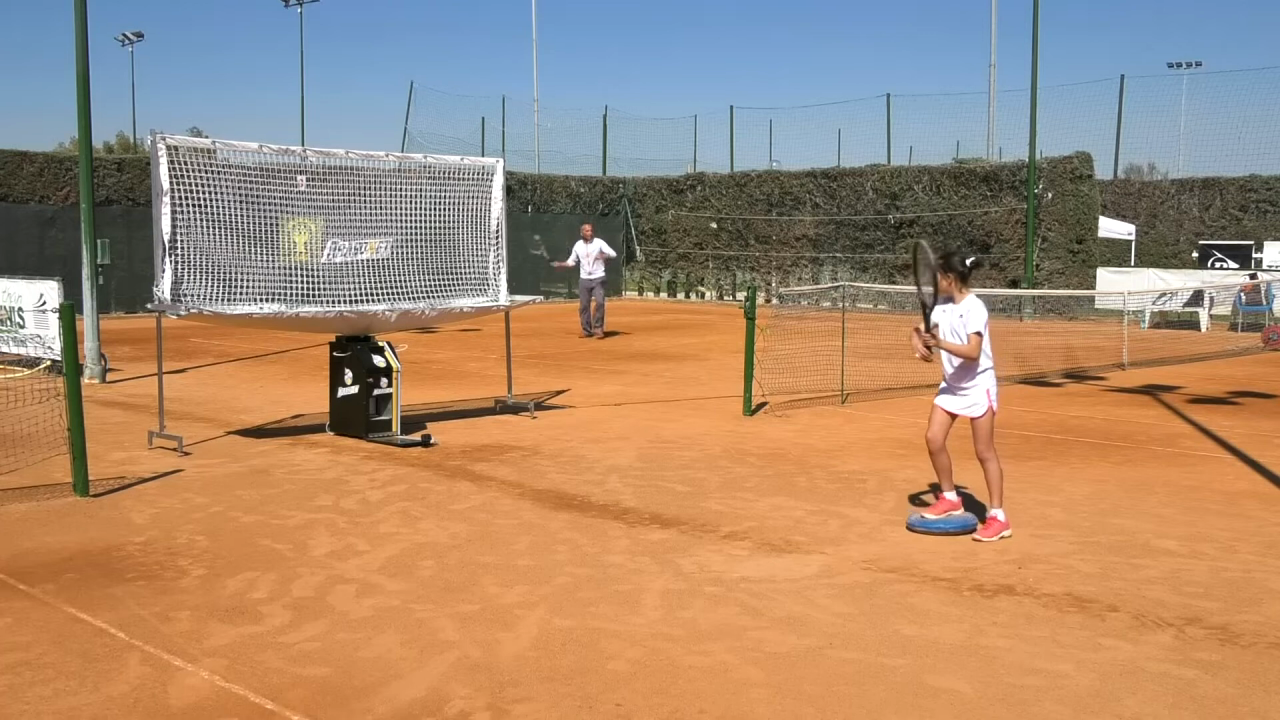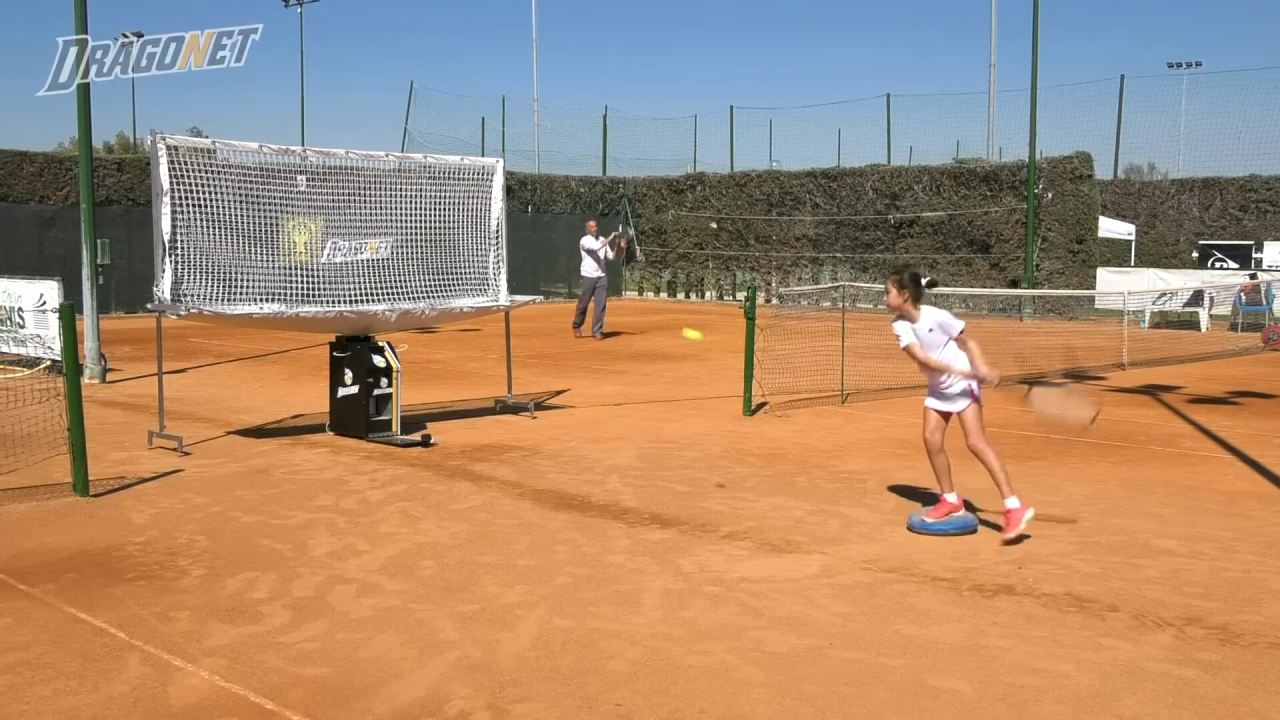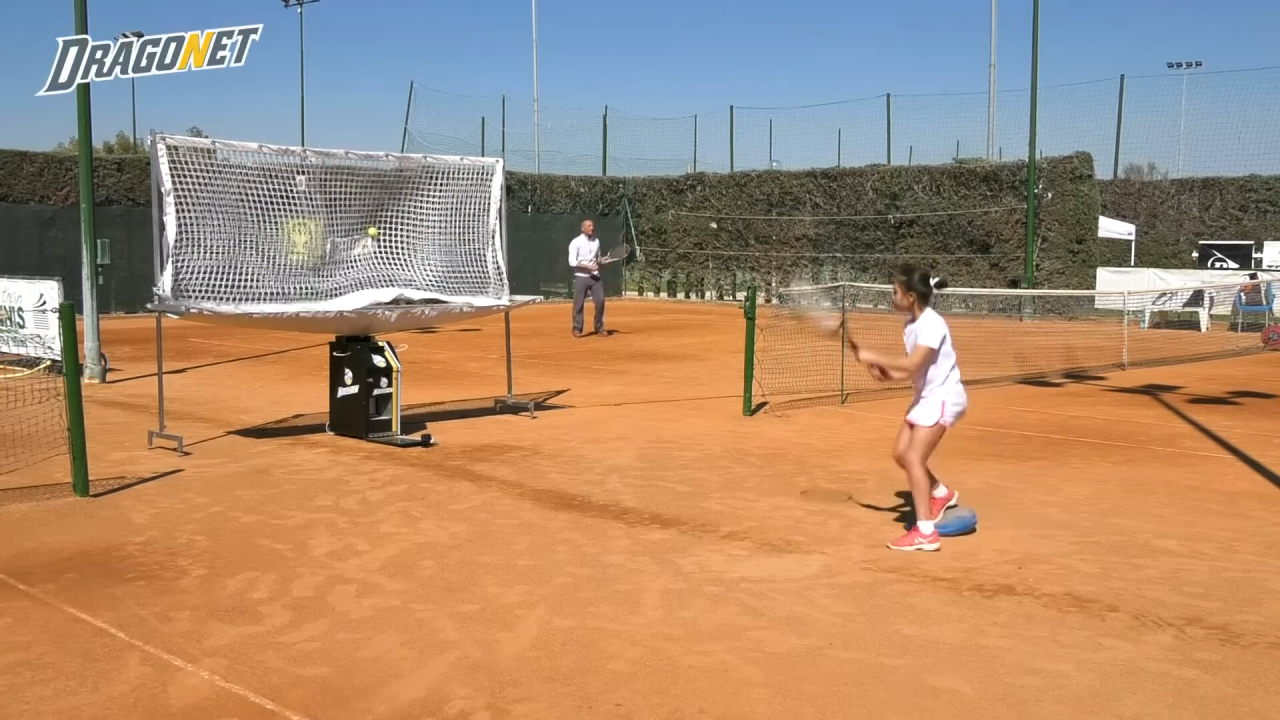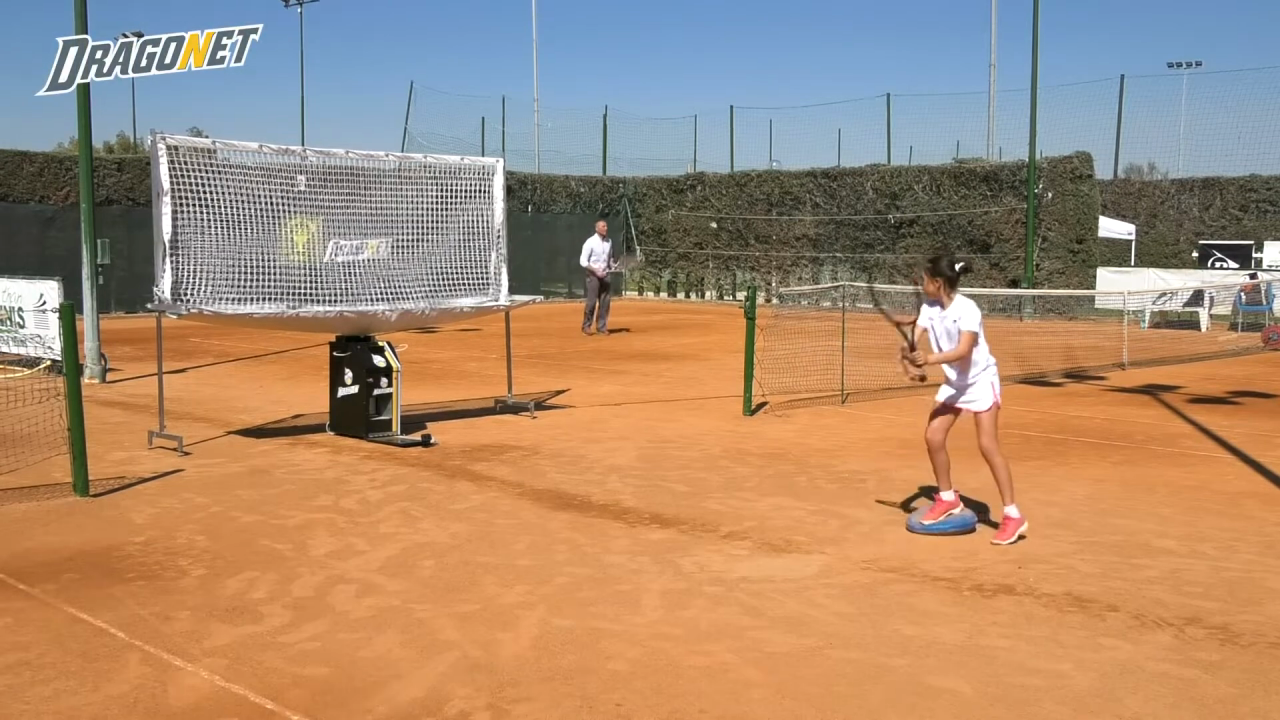
dt=0.7s
person 1, frame 1
left shoulder: (975, 309)
right shoulder: (943, 305)
left elbow: (973, 352)
right elbow: (923, 331)
left wrist: (940, 343)
right wrist: (920, 343)
left hip: (978, 386)
right hip: (951, 385)
left knee: (984, 451)
right knee: (934, 438)
left ankle: (998, 517)
right ankle: (950, 498)
person 1, frame 2
left shoulder: (939, 317)
right shoulder: (900, 324)
left elbow: (968, 342)
right elbow: (922, 359)
left wrist: (982, 368)
right wrist: (959, 371)
left hip: (962, 385)
right hip: (938, 389)
left knee: (976, 443)
right knee: (931, 440)
left ankle: (1014, 507)
right ankle: (950, 500)
person 1, frame 3
left shoulder: (931, 324)
right shoulder: (912, 325)
left elbow: (912, 364)
left wrist: (873, 358)
right wrist: (887, 372)
left hip: (942, 398)
right hip: (927, 398)
left knee: (913, 459)
right knee: (902, 454)
left ankle: (925, 531)
right ankle: (941, 495)
person 1, frame 4
left shoulder: (967, 309)
right shoulder: (929, 308)
left elbow: (964, 350)
right elbow: (917, 339)
left wrist: (932, 358)
right wrist: (913, 358)
left hip: (981, 380)
right hip: (953, 383)
left knee: (988, 446)
right knee: (933, 438)
left ankle: (1013, 516)
right ankle: (947, 498)
